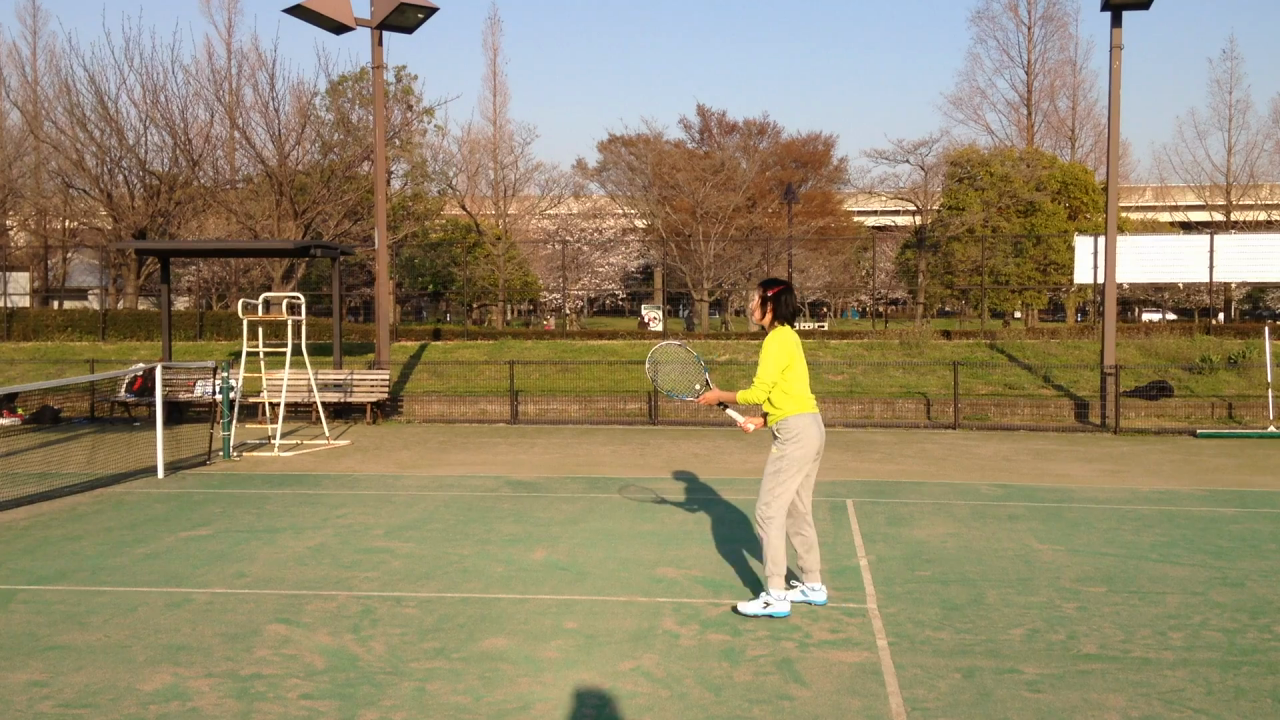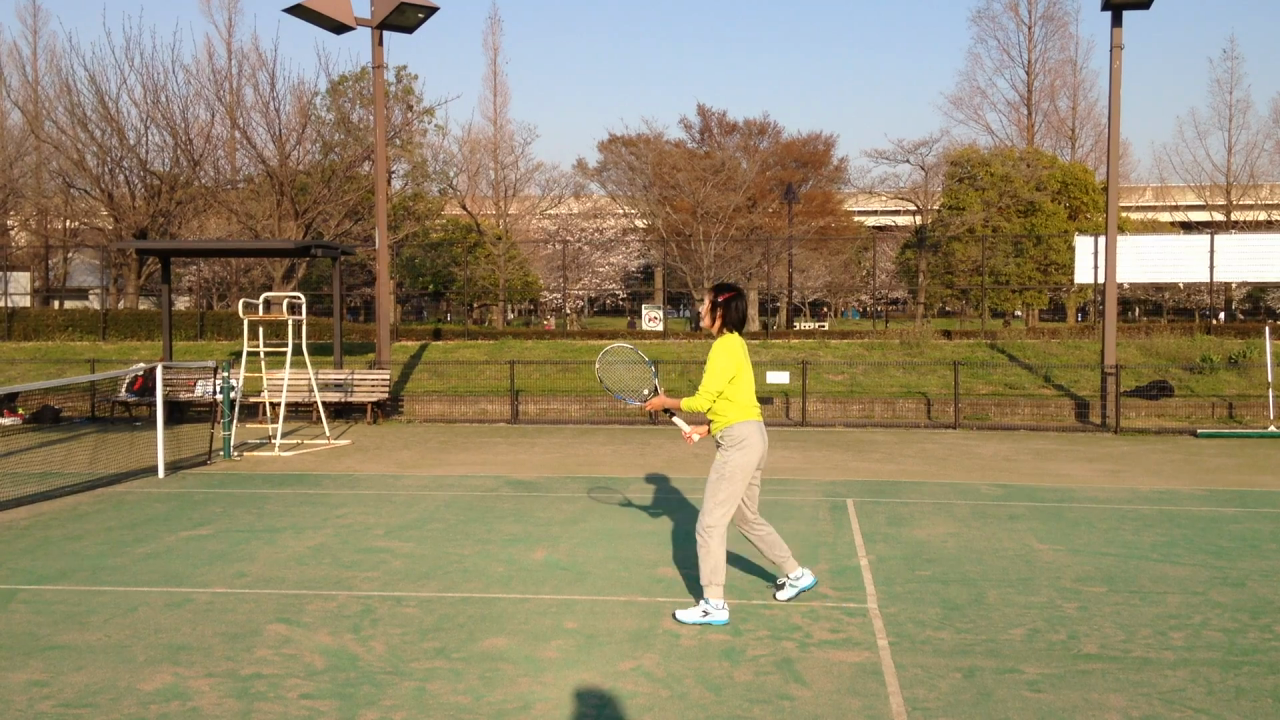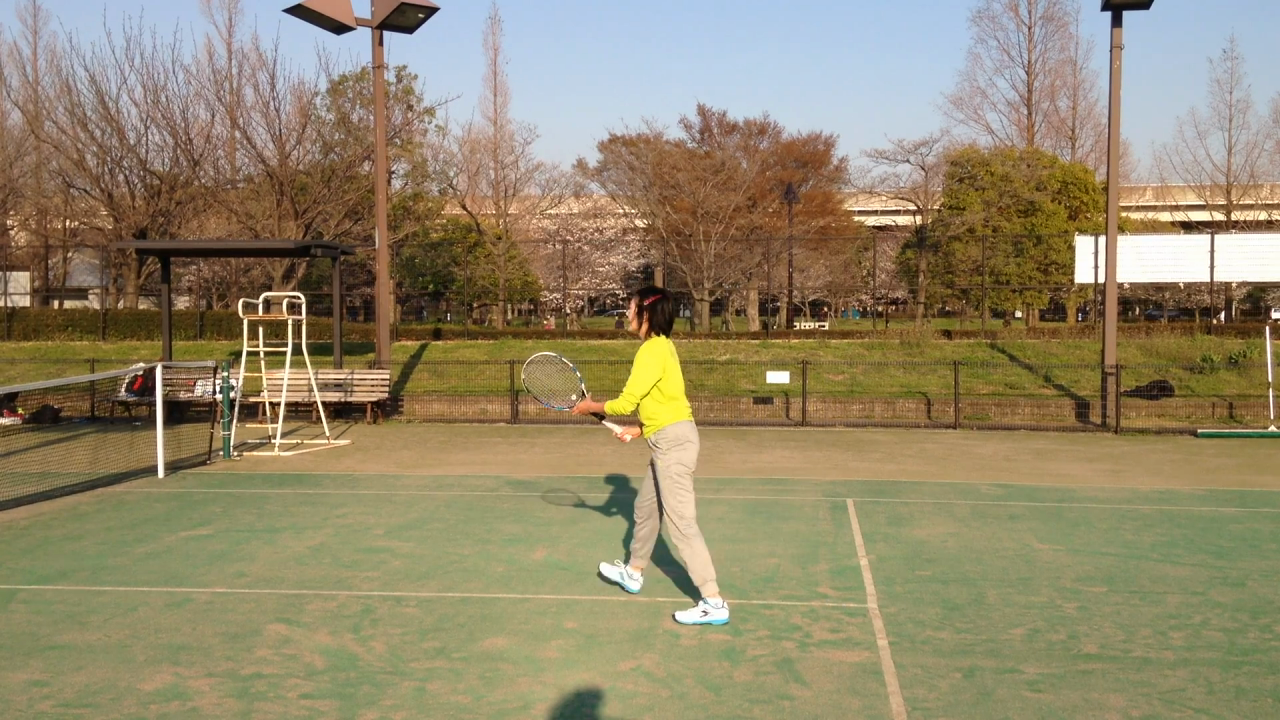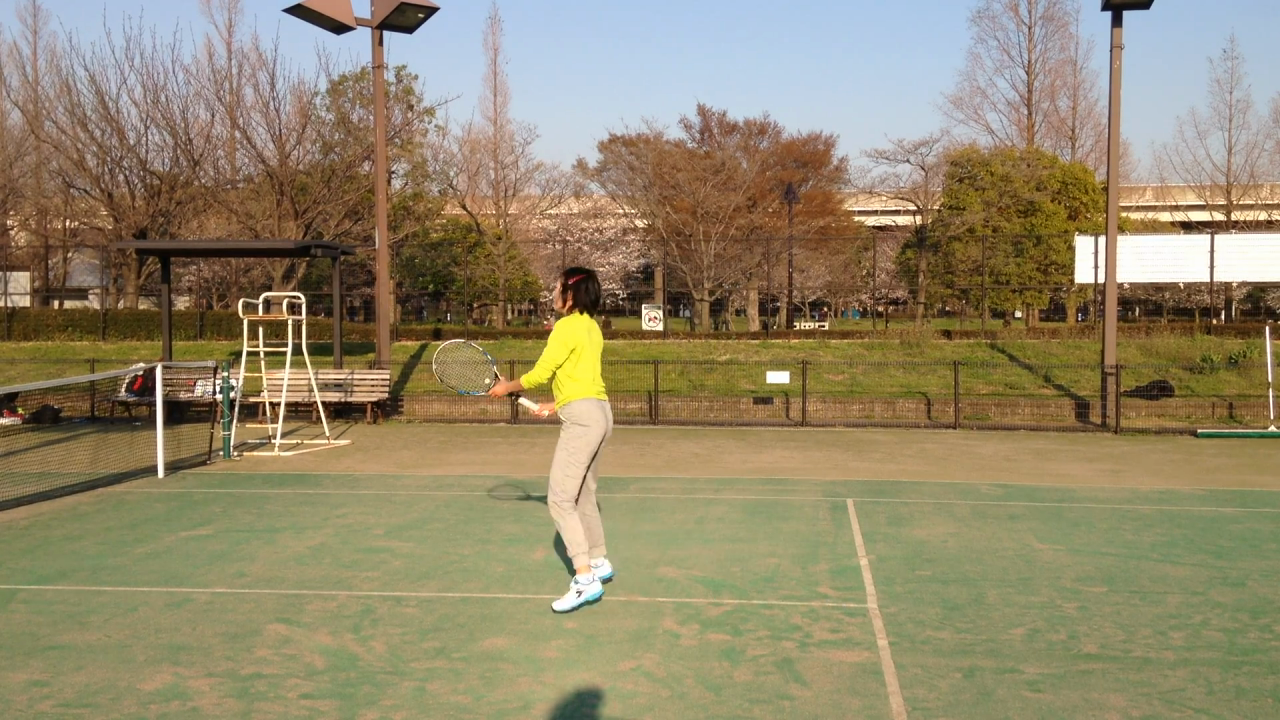
dt=0.4s
person 1, frame 1
left shoulder: (777, 340)
right shoulder: (786, 338)
left elbow: (758, 392)
left wrist: (719, 396)
right wrist: (761, 420)
left hip: (795, 434)
right hip: (806, 429)
left knee: (768, 514)
right knee: (797, 512)
left ankle: (775, 596)
right ankle: (813, 584)
person 1, frame 2
left shoulder: (724, 347)
right shoulder: (732, 344)
left elbow: (702, 401)
left wrist: (665, 402)
right wrist: (706, 429)
left hip: (739, 443)
right hip: (745, 439)
left knee: (709, 524)
right knee: (745, 517)
left ankle: (713, 604)
right ankle: (795, 574)
person 1, frame 3
left shoulder: (652, 351)
right shoulder: (660, 347)
left elbow: (625, 403)
left wrist: (590, 406)
right wrist: (638, 429)
left hip: (674, 443)
right hip: (667, 442)
left knee: (682, 524)
right knee: (645, 508)
left ankle: (713, 603)
right ankle: (633, 571)
person 1, frame 4
left shoulder: (566, 326)
right shoulder: (591, 328)
left elbow: (540, 373)
left wrist: (506, 387)
right wrist: (556, 405)
left hip: (581, 419)
right hip: (599, 415)
left knee: (560, 501)
right knee: (583, 497)
left ankle: (586, 580)
right ankle: (598, 563)
